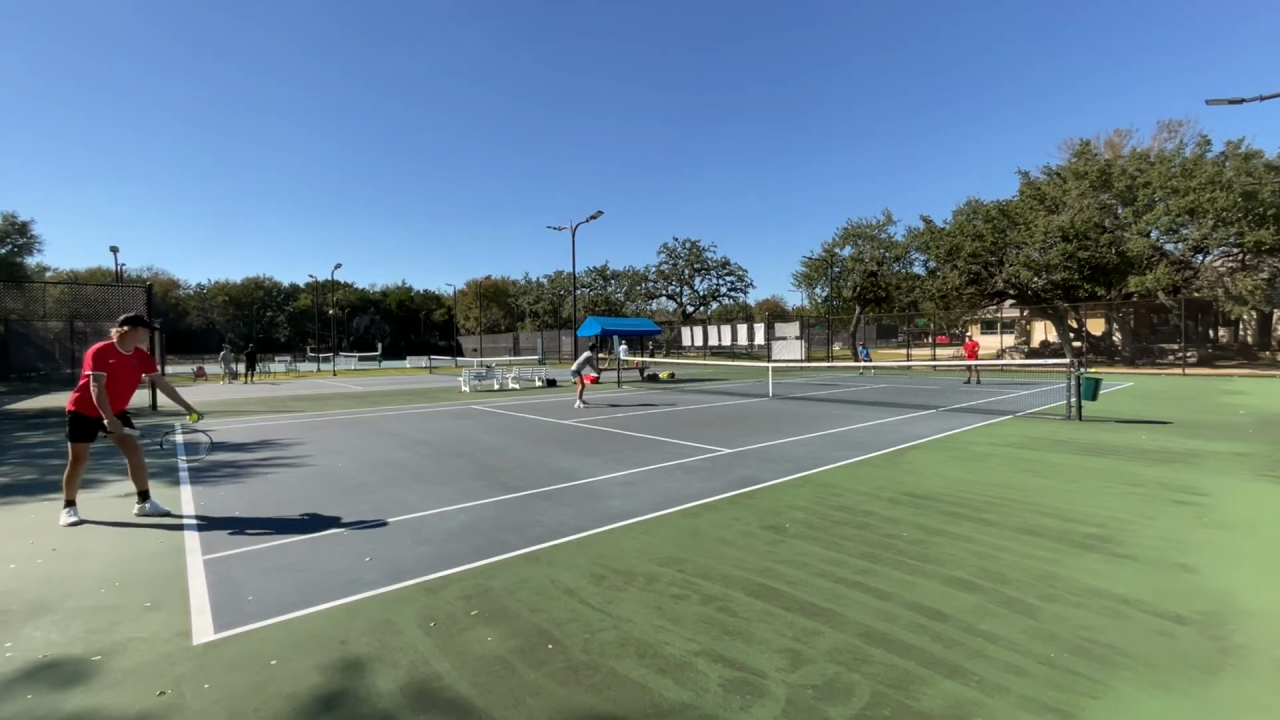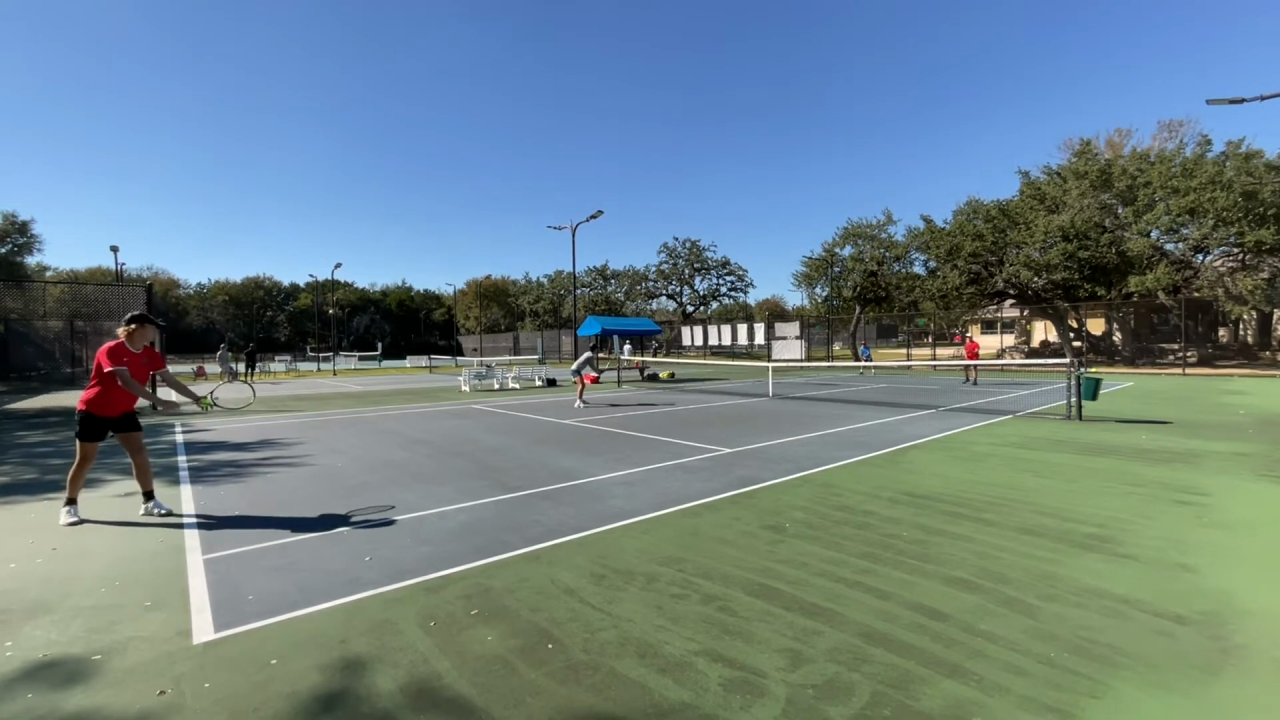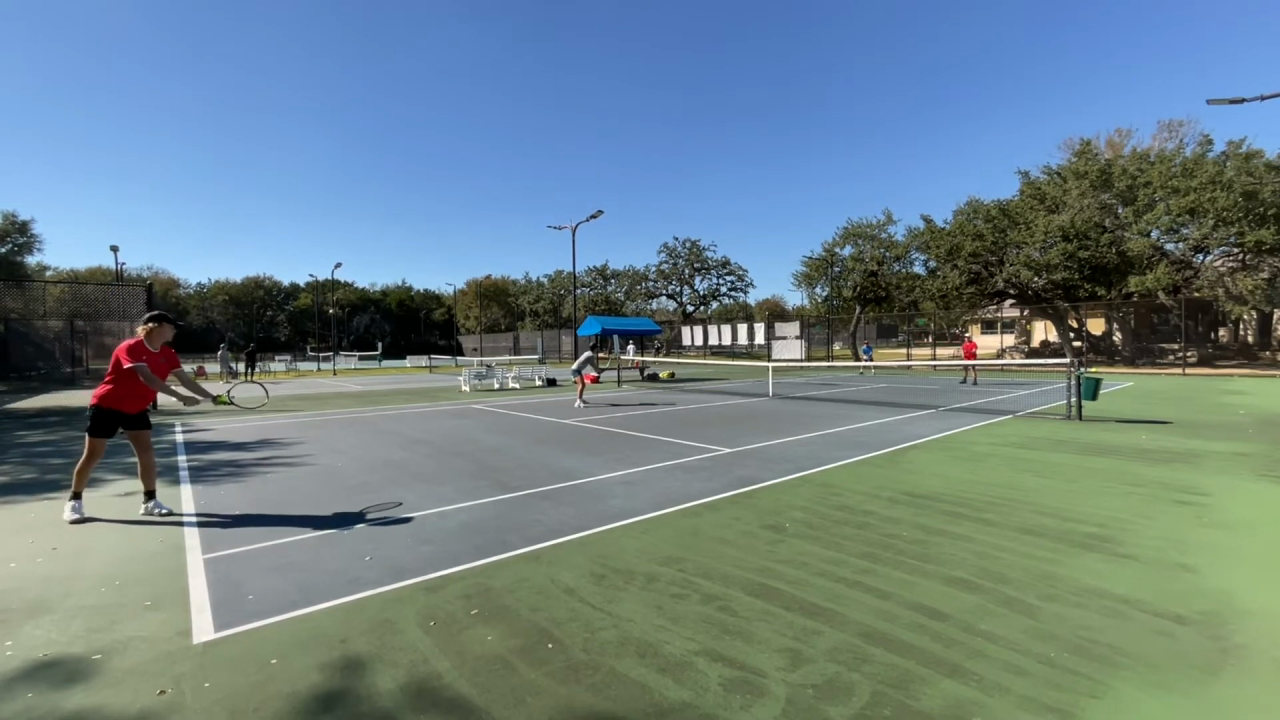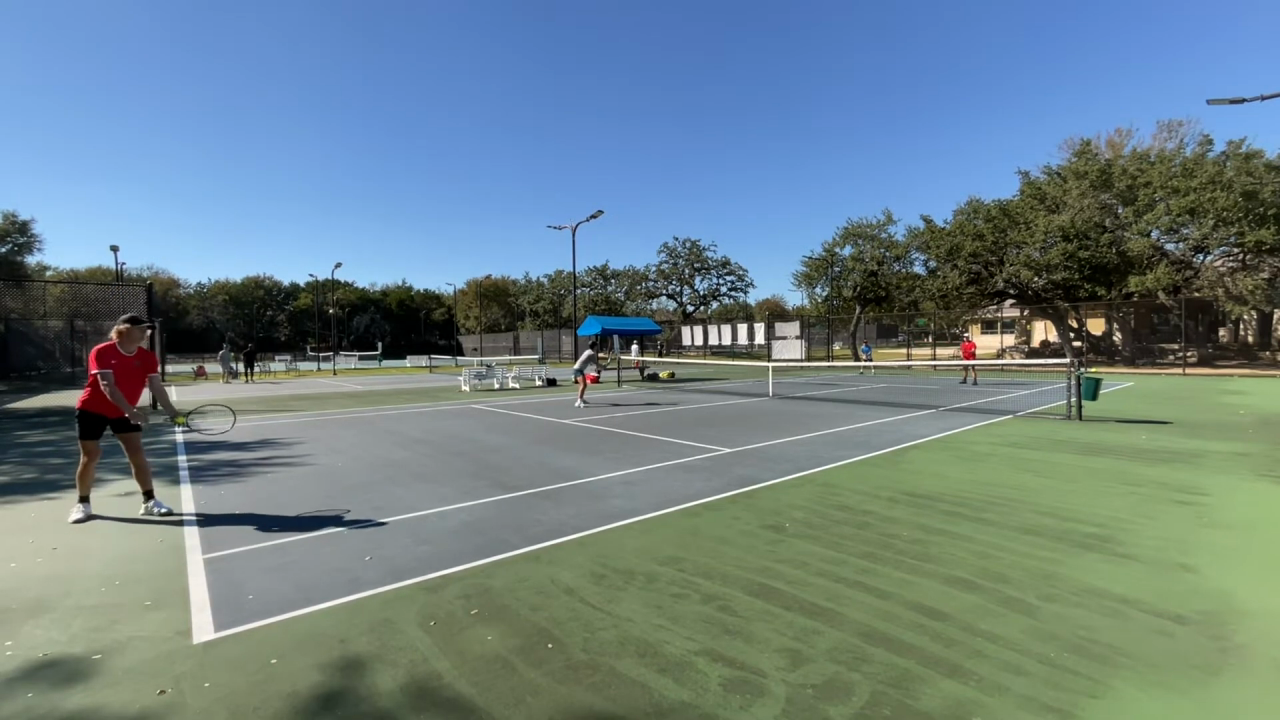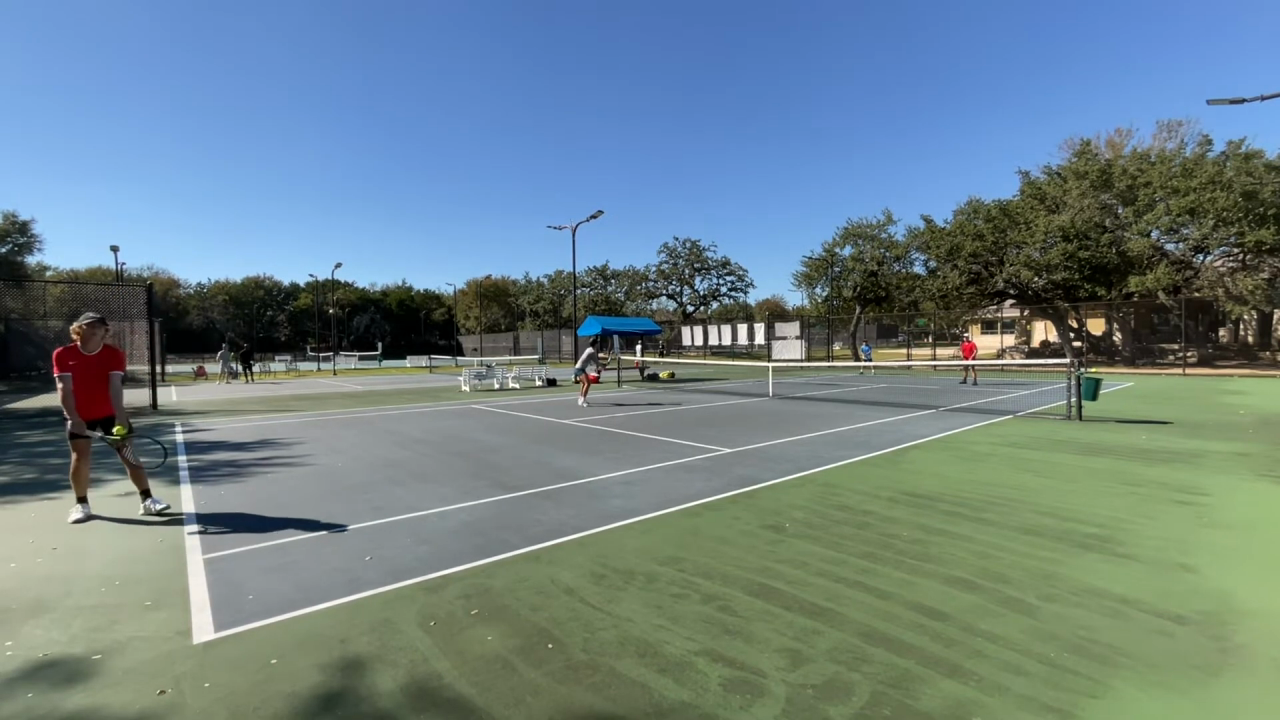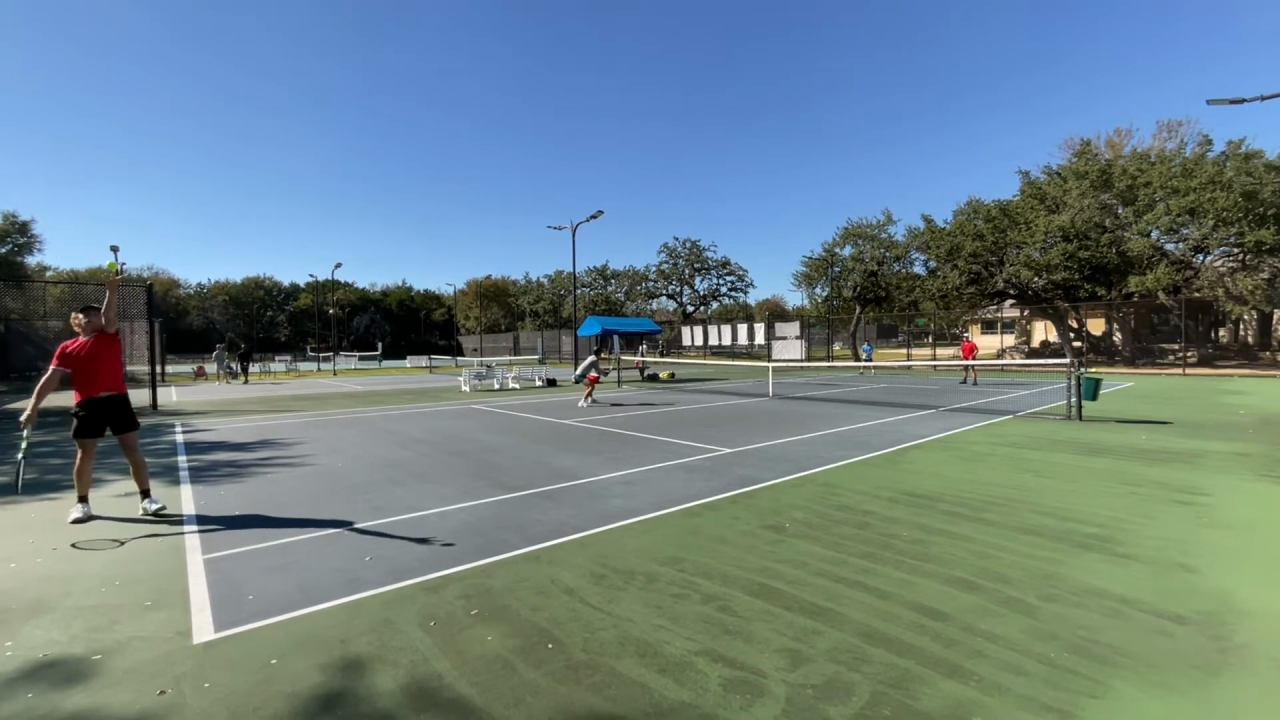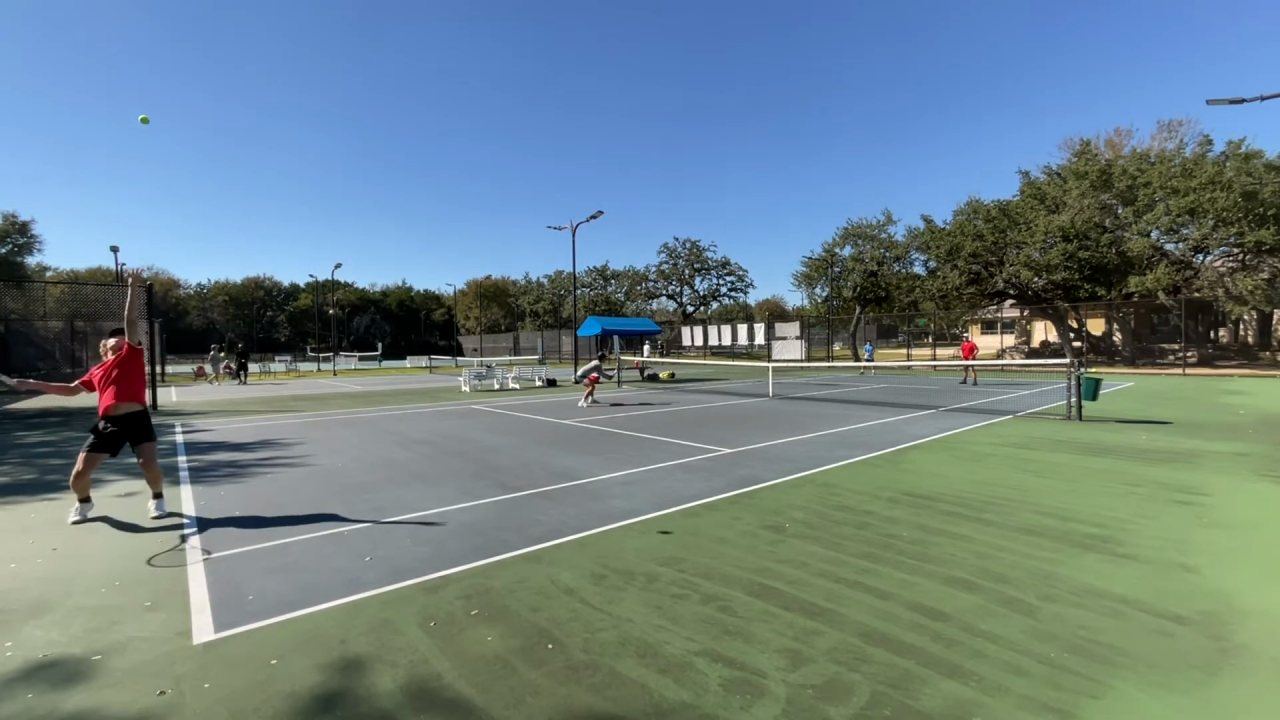
dt=0.4s
person 1, frame 1
left shoulder: (142, 357)
right shoulder: (99, 351)
left elbow: (162, 385)
right elbow: (97, 386)
left wrist: (188, 408)
right wrist: (107, 417)
left hip: (116, 412)
right hip: (83, 412)
left knee: (135, 453)
right knee: (78, 460)
left ankle: (144, 502)
right ankle: (68, 508)
person 1, frame 2
left shoulder: (151, 355)
right shoulder: (111, 350)
left elbow: (170, 380)
right elbow: (126, 381)
left wrist: (197, 398)
right wrist: (159, 401)
left hip: (123, 412)
right hip: (93, 411)
left knee: (140, 454)
right knee: (85, 460)
left ankle: (149, 502)
right ankle: (69, 506)
person 1, frame 3
left shoulder: (168, 354)
right shoulder: (130, 348)
left elbow: (186, 380)
right elbow: (147, 378)
left wrist: (211, 397)
right wrist: (180, 397)
left hip: (136, 409)
right hip: (106, 406)
left knee: (147, 453)
right knee: (93, 455)
left ankle: (150, 501)
right ankle: (74, 501)
person 1, frame 4
left shoulder: (147, 357)
right shoulder: (101, 352)
left elbow: (156, 387)
right elbow: (107, 385)
left wrist: (172, 412)
right wrist: (130, 411)
left hip: (123, 413)
right hip: (92, 411)
left knee: (138, 455)
right knee: (90, 457)
left ankle: (150, 501)
right ankle: (83, 504)
person 1, frame 5
left shoulder: (114, 355)
right shoulder: (63, 354)
left elbow: (115, 387)
right elbow: (64, 389)
left wrist: (121, 419)
right wrist: (72, 418)
left hip: (110, 413)
right hip: (78, 416)
right knee: (80, 458)
left ankle: (147, 500)
right ankle: (81, 504)
person 1, frame 6
left shoulder: (109, 336)
right shoulder: (67, 348)
left elbow: (110, 314)
right elbow: (50, 380)
left wrist: (111, 292)
right wrist: (32, 408)
left hip: (116, 401)
right hip: (87, 406)
left knee: (134, 452)
right knee: (85, 456)
left ankle: (146, 500)
right ankle: (82, 504)
person 1, frame 7
left shoulder: (132, 354)
right shoulder: (97, 371)
left elbow: (131, 321)
right elbow: (72, 388)
left wrist: (132, 288)
right wrist: (32, 384)
left hip: (136, 419)
right hip: (108, 423)
left knee: (149, 463)
right knee: (80, 472)
left ankle: (157, 498)
right ankle: (84, 503)
